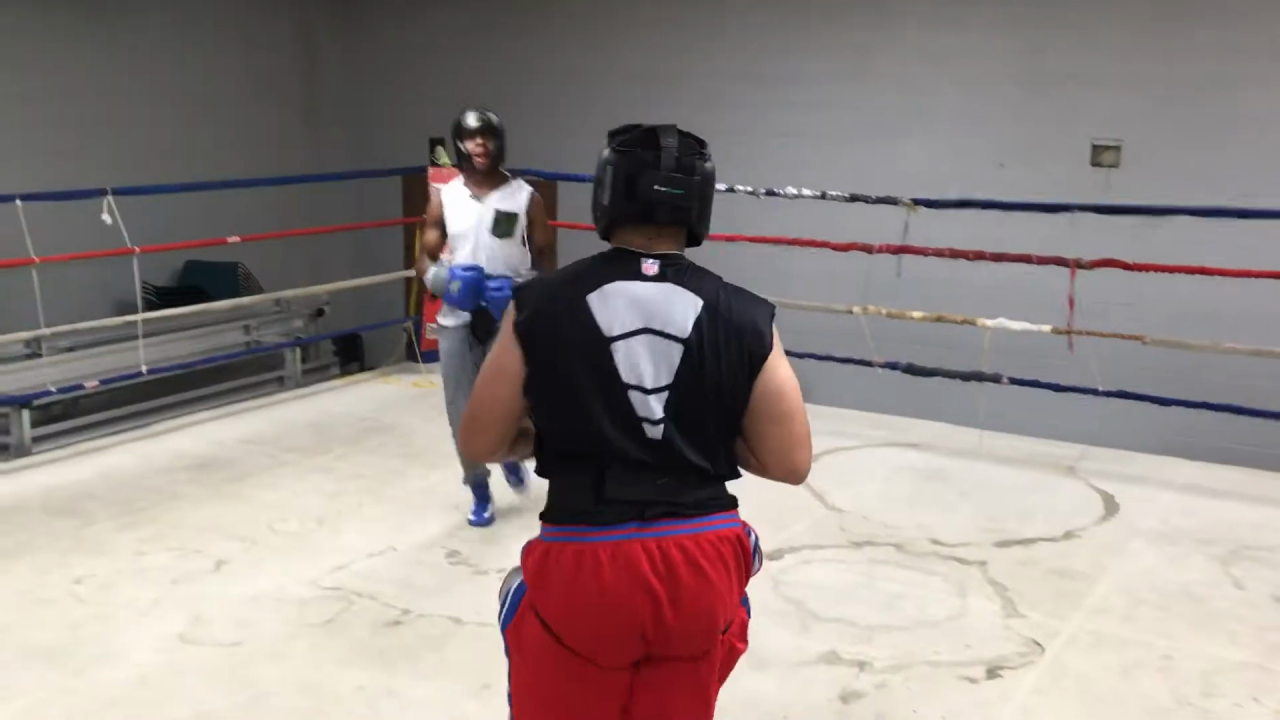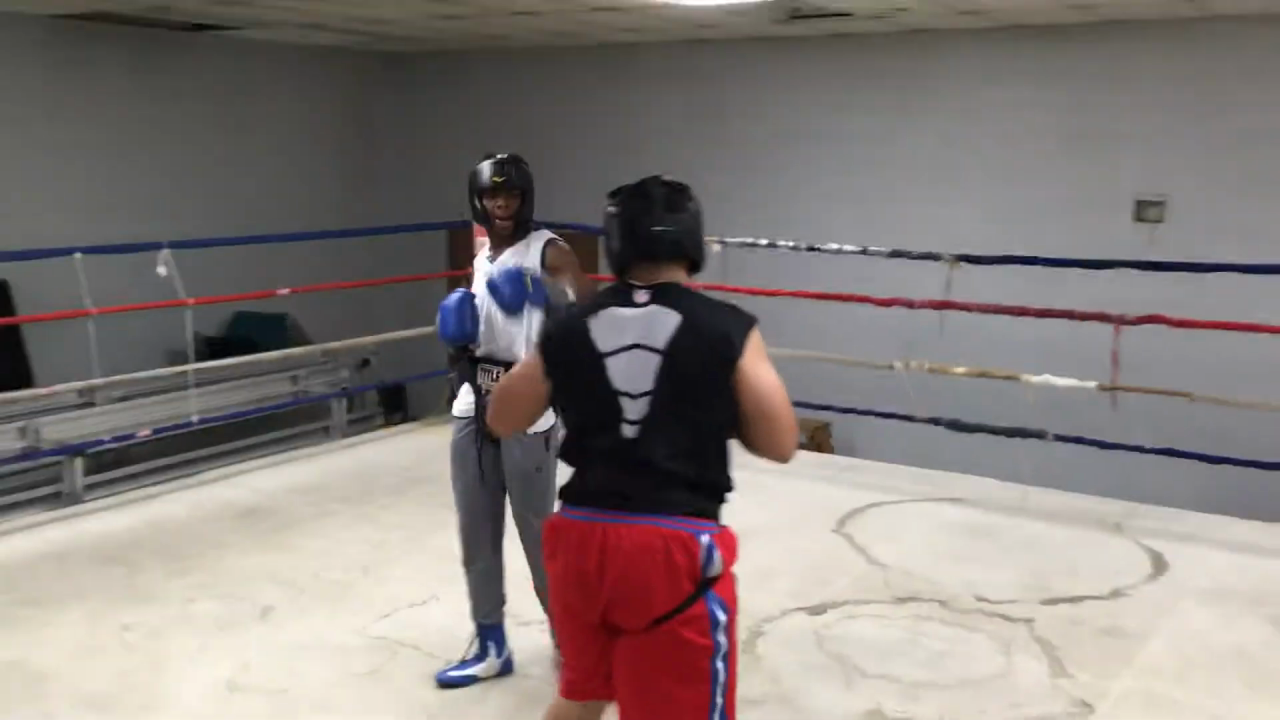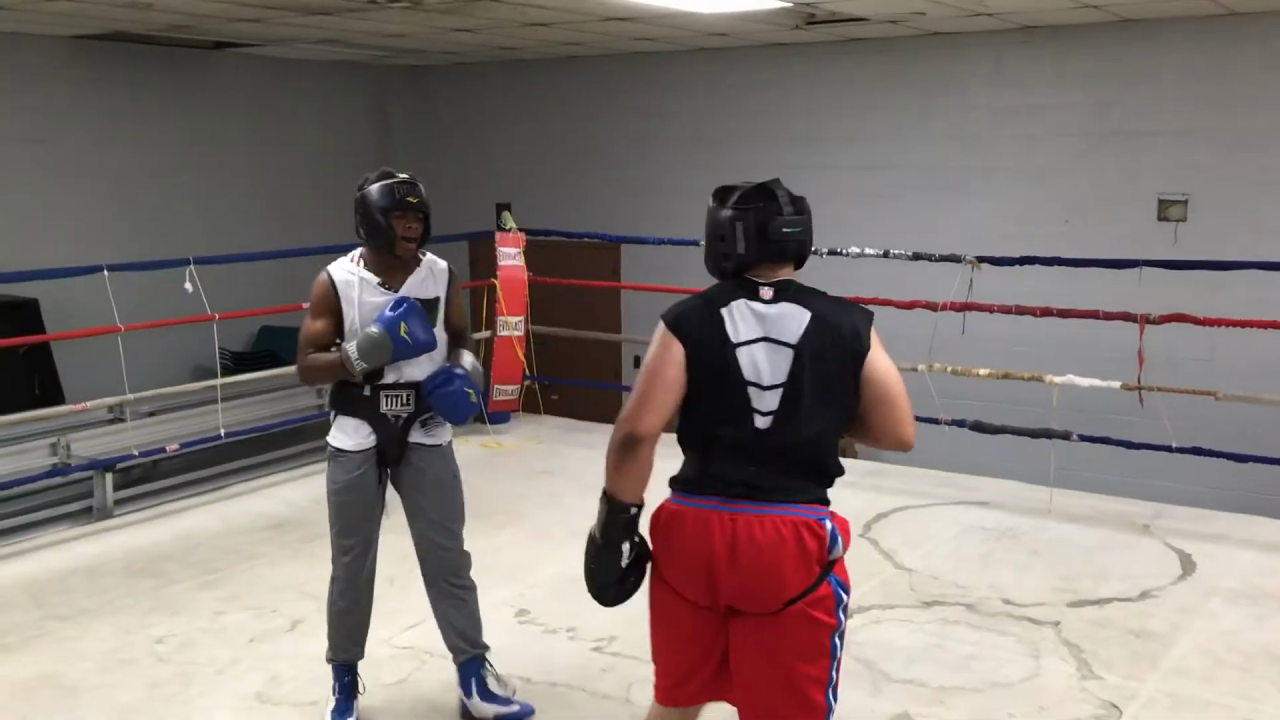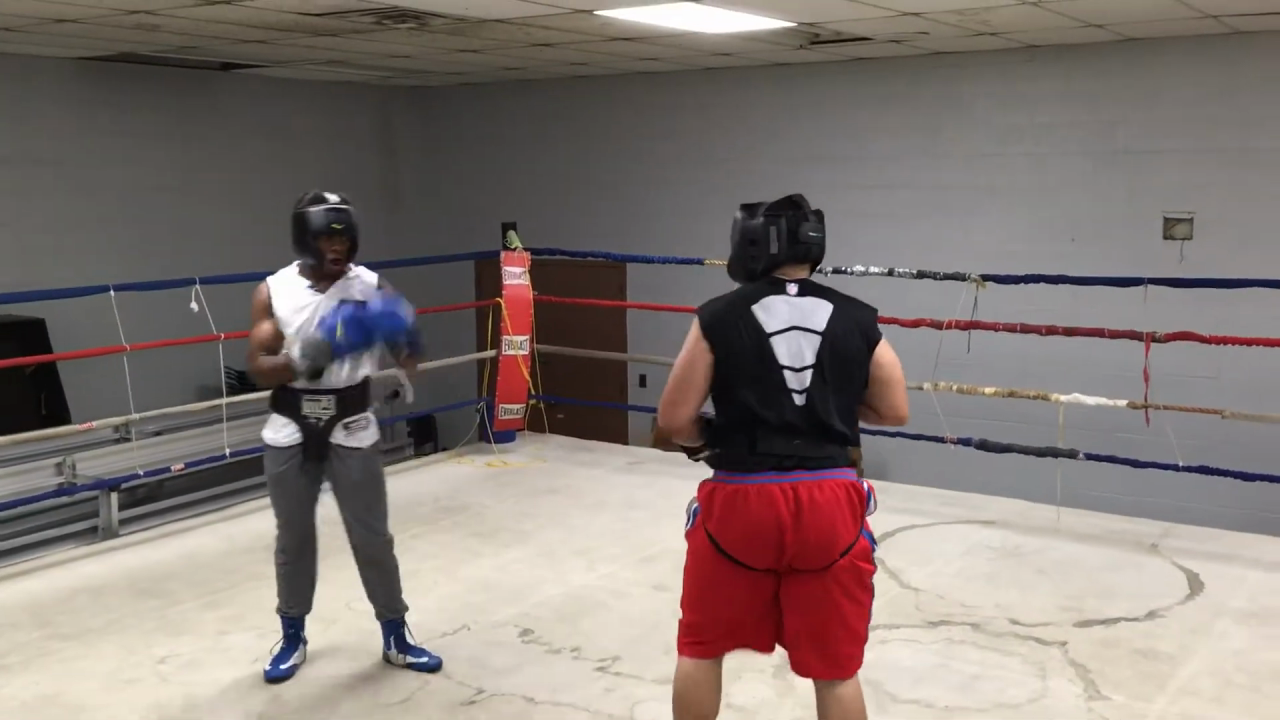
dt=1s
person 1, frame 1
left shoulder: (541, 304)
right shoulder: (743, 316)
left elbow: (479, 443)
right elbow: (790, 462)
left hip: (578, 562)
right hip: (701, 560)
person 1, frame 2
left shoulder: (567, 327)
right shoulder: (728, 331)
left elbow: (504, 421)
right elbow: (780, 443)
left hip: (580, 539)
right hip: (676, 552)
person 1, frame 3
left shoulder: (688, 321)
right shoulder: (848, 327)
left elbow: (637, 430)
right elbow: (898, 434)
left wrist: (616, 515)
left hip: (694, 528)
right hip: (792, 540)
person 1, frame 4
left shoulder: (719, 317)
right shoulder: (856, 320)
left elbow: (673, 418)
right elbow: (893, 411)
left wrist: (703, 442)
left hip: (741, 502)
right hip: (829, 503)
left knee: (701, 648)
right knee: (836, 670)
person 2, frame 1
left shoulder: (524, 197)
right shoulder: (443, 198)
left elbow: (547, 256)
right elbow: (425, 259)
right hip: (458, 316)
right knee: (463, 416)
right ankle: (480, 494)
person 2, frame 2
left shoulder: (548, 250)
right shoulder: (484, 256)
left wrist: (546, 294)
right wrist: (456, 326)
left hip: (529, 410)
right hip: (474, 402)
left knee: (536, 531)
right knee: (474, 532)
right ankle: (491, 647)
person 2, frame 3
left shoulder: (439, 274)
right shoulder: (335, 282)
left elbow: (461, 337)
right elbow: (308, 369)
left wrist: (468, 370)
right wrist: (363, 350)
left hip: (426, 430)
right hip: (357, 435)
left knee: (446, 556)
right knee: (352, 564)
person 2, frame 4
left shoulder: (371, 287)
right shoulder: (273, 291)
left elbow: (405, 359)
right elbow: (259, 367)
left wrist: (407, 339)
right wrist: (308, 356)
left hip: (351, 428)
right hip: (289, 431)
left knee: (371, 537)
right knee: (293, 538)
left ankle: (396, 636)
right ankle: (292, 637)
